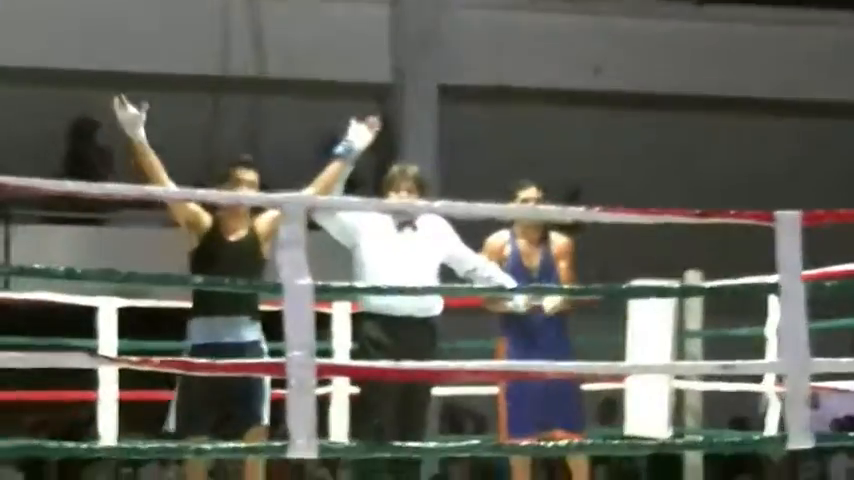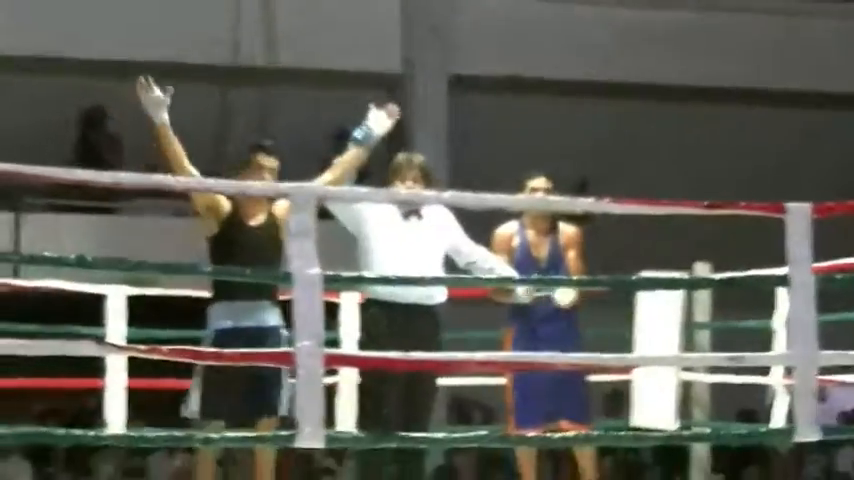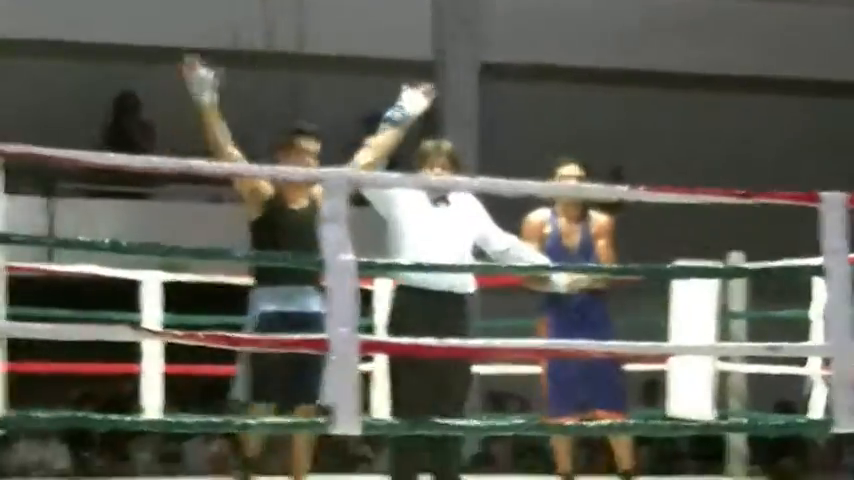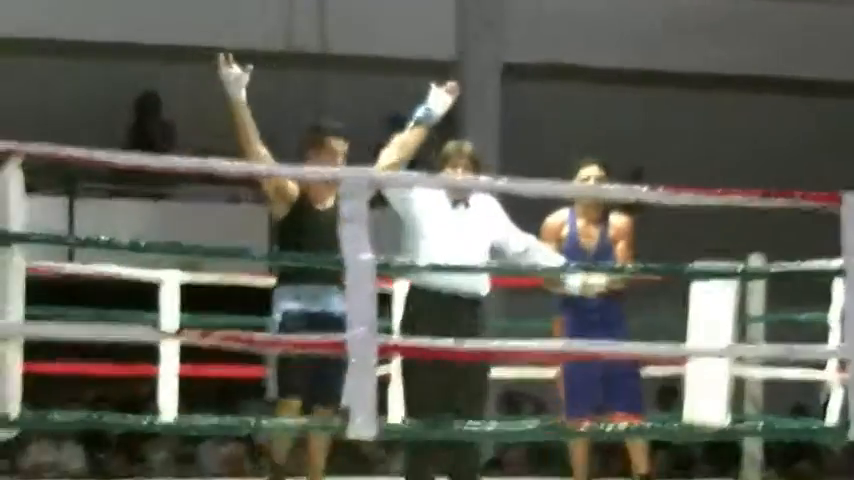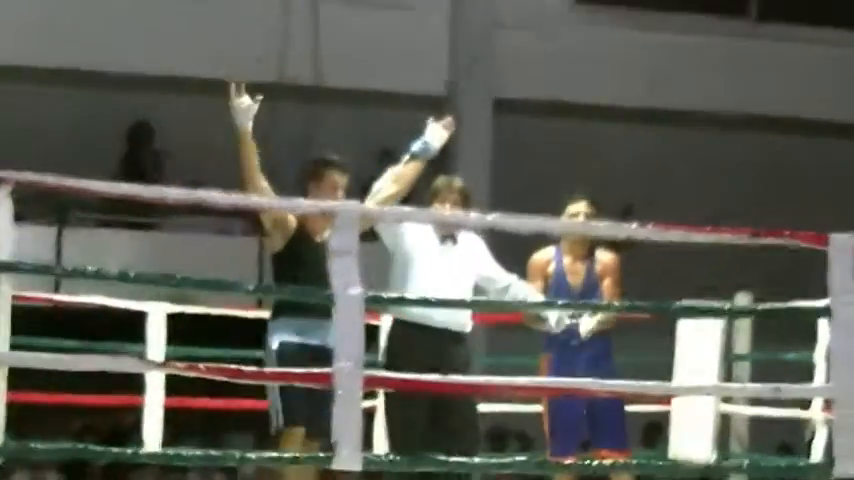
dt=0.1s
person 1, frame 1
left shoulder: (263, 229)
right shoulder: (201, 224)
left elbow: (313, 194)
right elbow: (164, 185)
left wrist: (348, 153)
right wrist: (137, 136)
left hip: (247, 339)
right hip: (204, 340)
left knee: (256, 433)
right knee: (194, 437)
person 1, frame 2
left shoulder: (280, 216)
right shoulder: (219, 211)
left elbow: (329, 180)
right elbow: (184, 171)
left wrist: (366, 138)
right wrist: (161, 120)
left hip: (265, 325)
right hip: (224, 324)
left knee: (266, 422)
right knee: (212, 422)
person 1, frame 3
left shoulder: (323, 196)
right shoulder: (262, 194)
right elbow: (229, 153)
right wrist: (207, 102)
left hip: (312, 309)
right hip: (271, 308)
left knee: (306, 409)
right knee: (261, 405)
person 1, frame 4
right shoulder: (287, 193)
right elbow: (257, 151)
right wrist: (239, 99)
left hip: (333, 308)
right hip: (294, 304)
left knee: (325, 408)
right knee: (290, 400)
person 1, frame 5
right shoulder: (283, 226)
left elbow: (390, 190)
right elbow: (255, 183)
left wrist: (424, 150)
right wrist: (243, 130)
left hip: (326, 339)
right hip: (287, 338)
left knee: (314, 439)
right knee: (293, 429)
person 2, frame 1
left shoulder: (437, 229)
right shoulder: (365, 222)
left elbow: (473, 264)
right elbow: (323, 207)
left wrist: (515, 292)
left hip: (422, 333)
right hip: (378, 329)
left knee: (413, 422)
right knee: (375, 418)
person 2, frame 2
left shoulder: (440, 218)
right shoulder: (371, 211)
left elbow: (475, 255)
left hip: (425, 323)
right hip: (381, 321)
left knee: (417, 414)
right knee: (379, 413)
person 2, frame 3
left shoulder: (468, 206)
right shoulder: (401, 198)
left elbow: (503, 244)
right elbow: (365, 167)
left wrist: (553, 272)
right wrist: (399, 118)
left hip: (455, 309)
right hip: (413, 305)
left knee: (451, 401)
right knee: (411, 399)
person 2, frame 4
left shoulder: (487, 208)
right shoulder: (418, 197)
left elbow: (522, 245)
right elbow: (387, 166)
right wrist: (424, 118)
left hip: (469, 312)
right hip: (425, 308)
left knee: (469, 404)
right knee: (424, 404)
person 2, frame 5
left shoulder: (472, 244)
right shoulder: (408, 230)
left elbow: (505, 285)
left wrist: (550, 311)
left hip: (454, 346)
right hip: (411, 342)
left knee: (463, 434)
right knee: (408, 437)
person 3, frame 1
left shoulder: (560, 244)
right shoulder: (497, 243)
left elbow: (569, 293)
left wrist: (557, 300)
left hip: (554, 339)
right hip: (517, 341)
left knee: (569, 420)
right knee: (519, 424)
person 3, frame 2
left shoulder: (569, 234)
right shoulder: (507, 234)
left elbow: (576, 280)
right elbow: (496, 287)
left wrist: (570, 293)
right wrist: (518, 293)
left hip: (562, 329)
right hip: (524, 330)
left knee: (576, 412)
right knee: (526, 415)
person 3, frame 3
left shoulder: (601, 222)
right shoulder: (538, 221)
left wrist: (588, 278)
left hip: (594, 317)
right hip: (558, 319)
left knee: (611, 400)
right knee: (561, 405)
person 3, frame 4
left shoulder: (620, 224)
right shoulder: (556, 224)
left wrist: (606, 281)
left hip: (611, 321)
right hip: (575, 321)
left knee: (627, 402)
right knee: (577, 408)
person 3, frame 5
left shoulder: (607, 261)
right shoulder: (543, 260)
left elbow: (613, 311)
left wrist: (596, 321)
left hip: (597, 357)
right hip: (560, 358)
left knee: (613, 439)
right knee: (562, 444)
